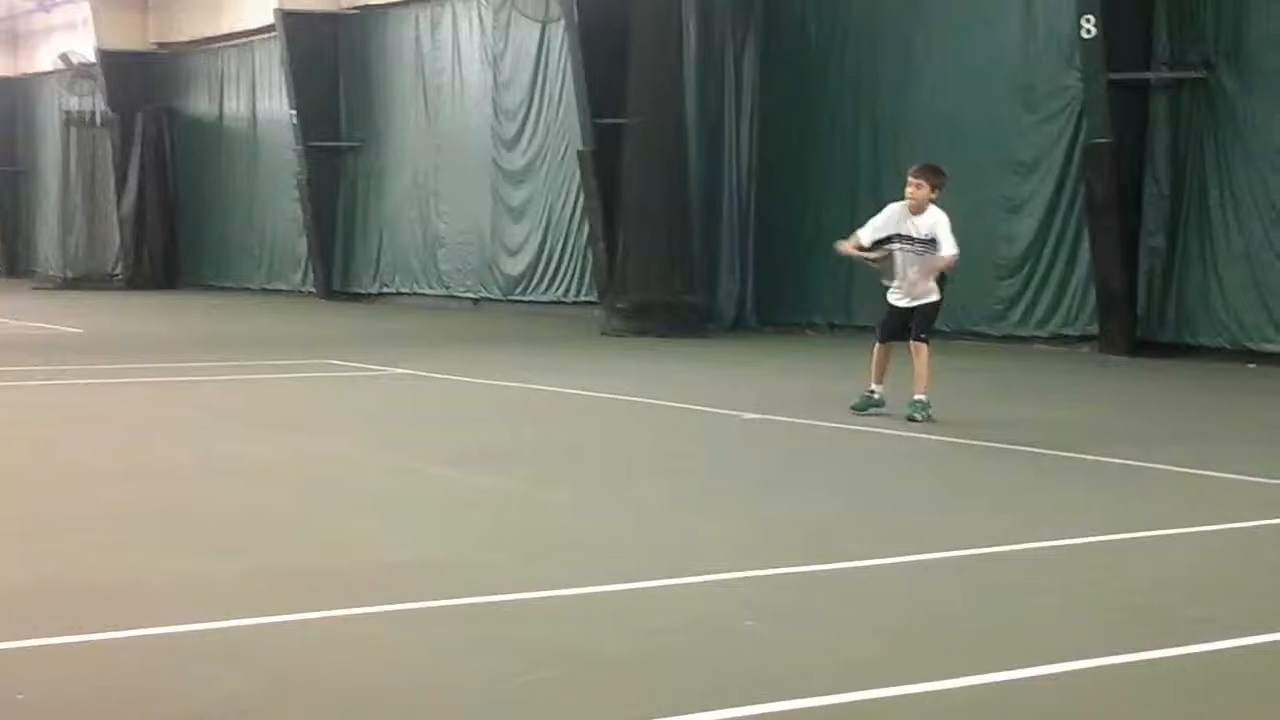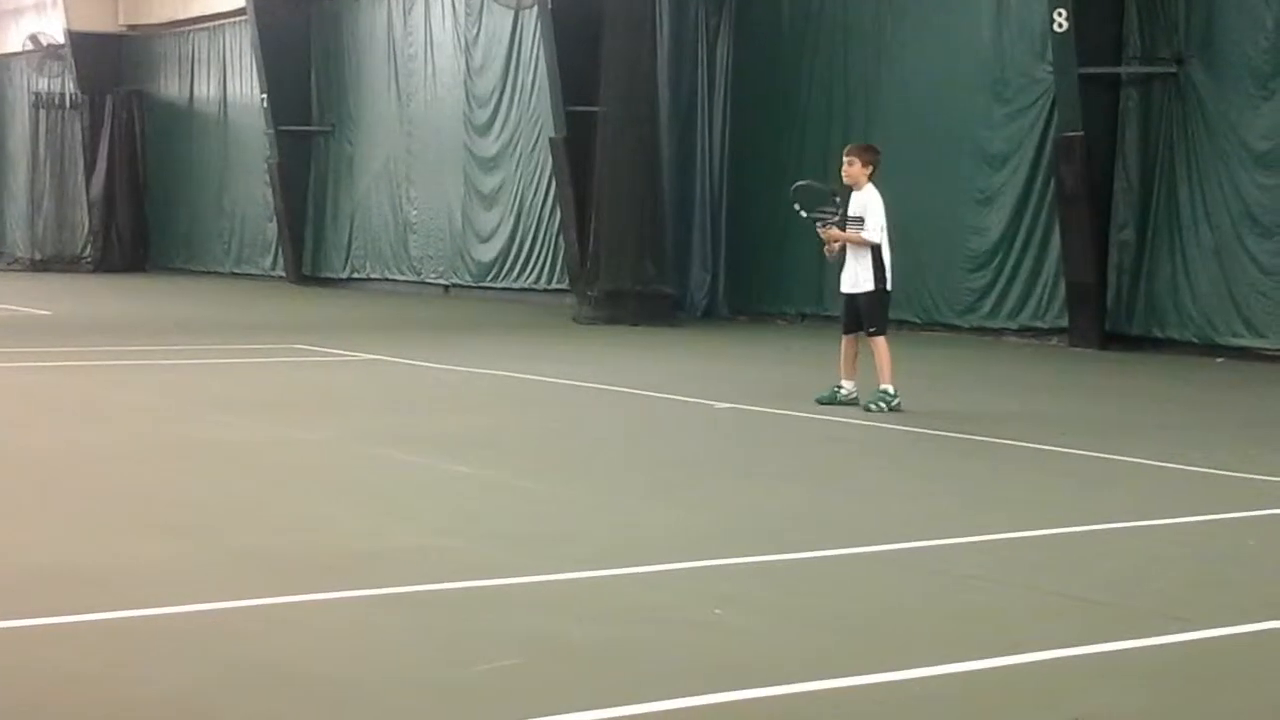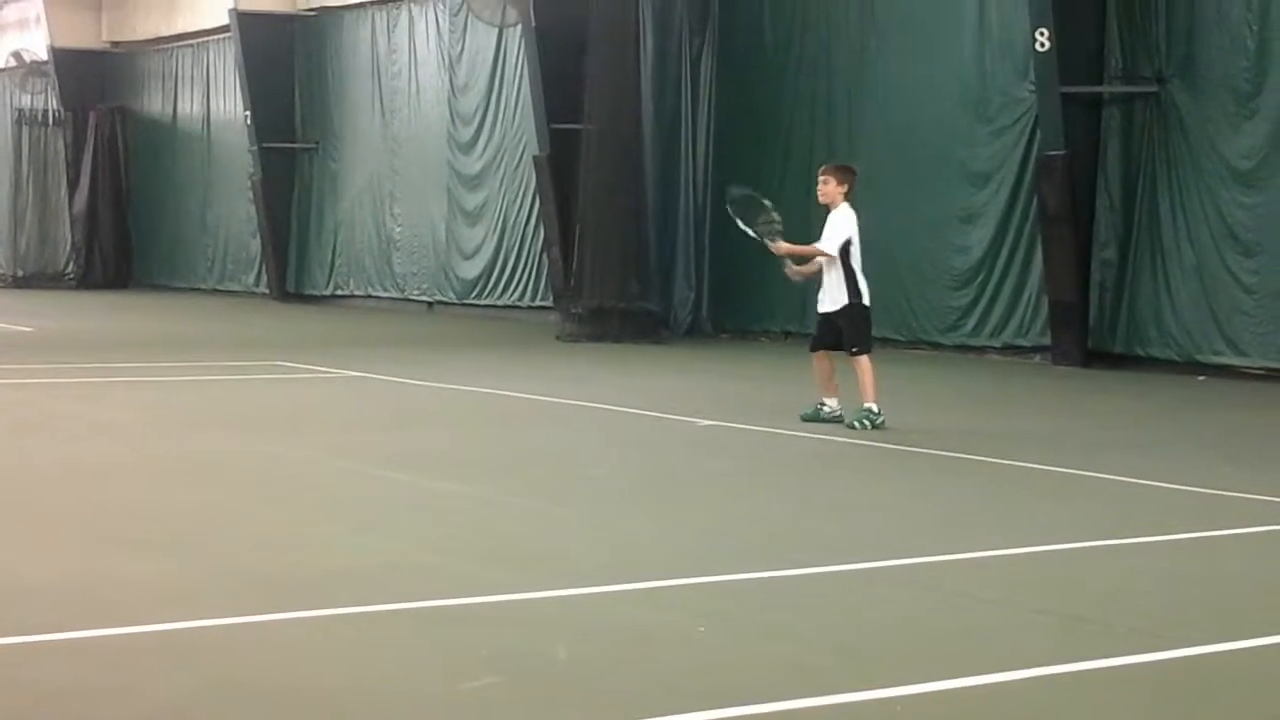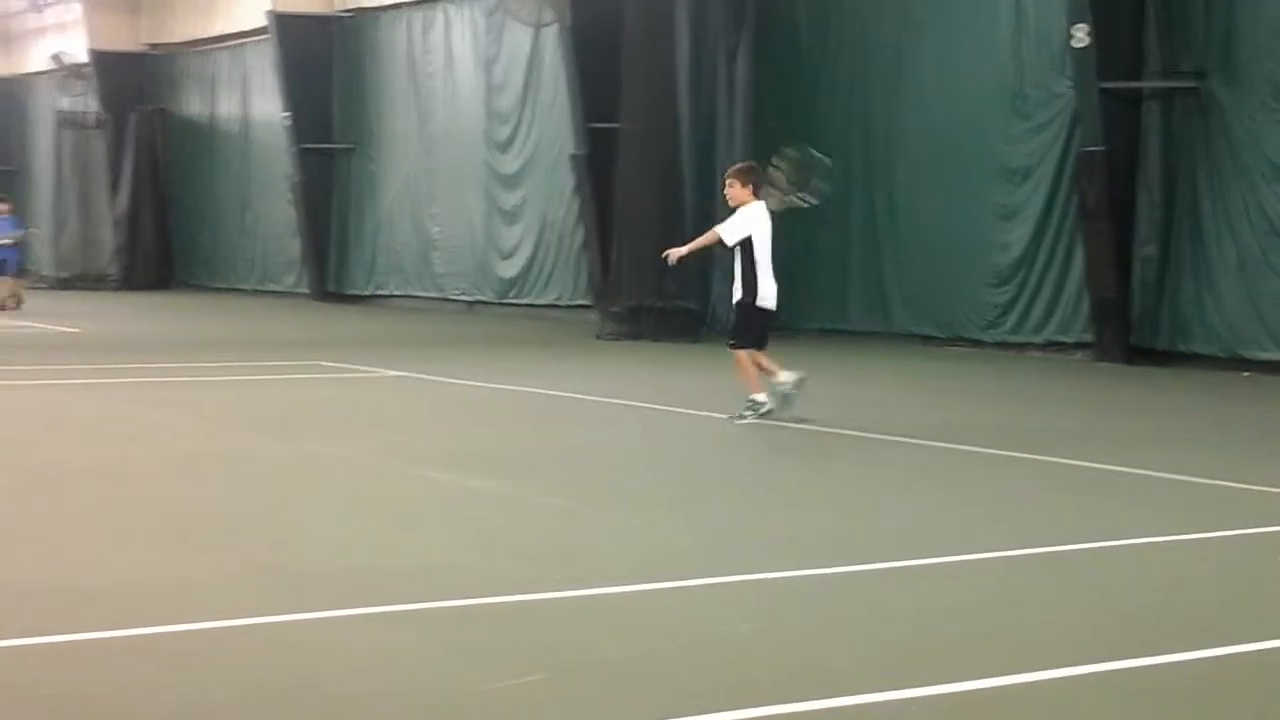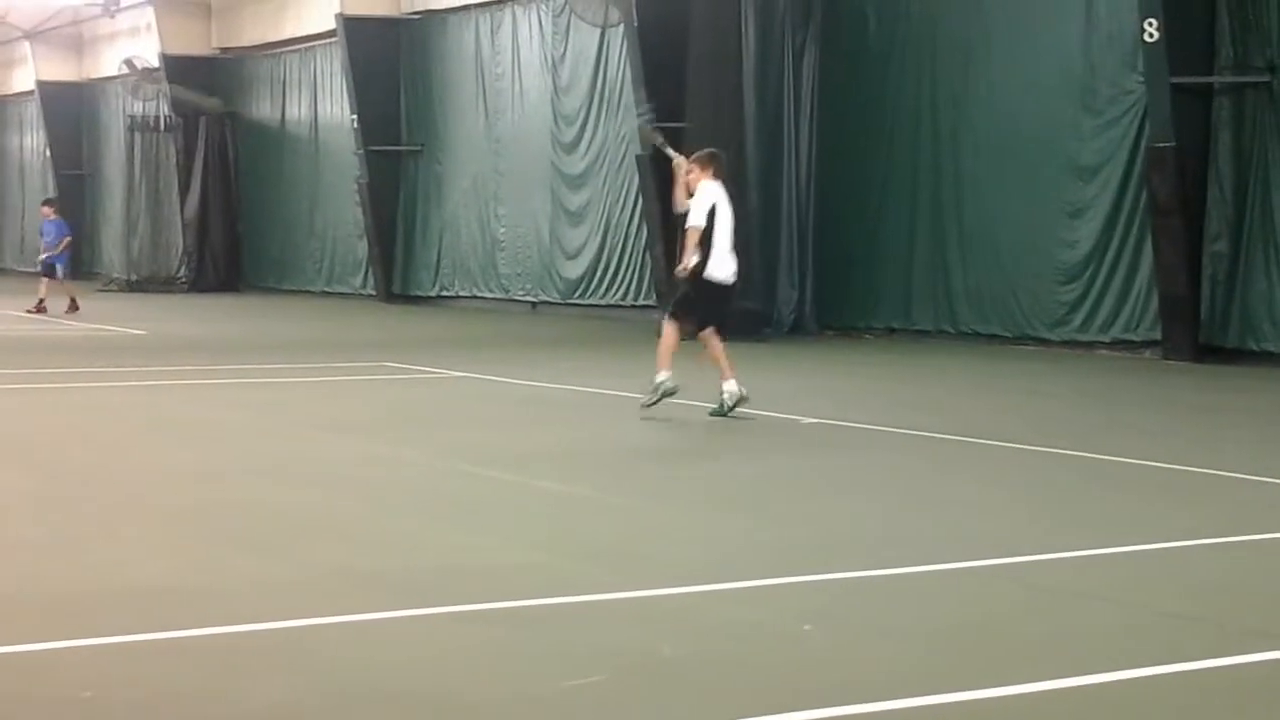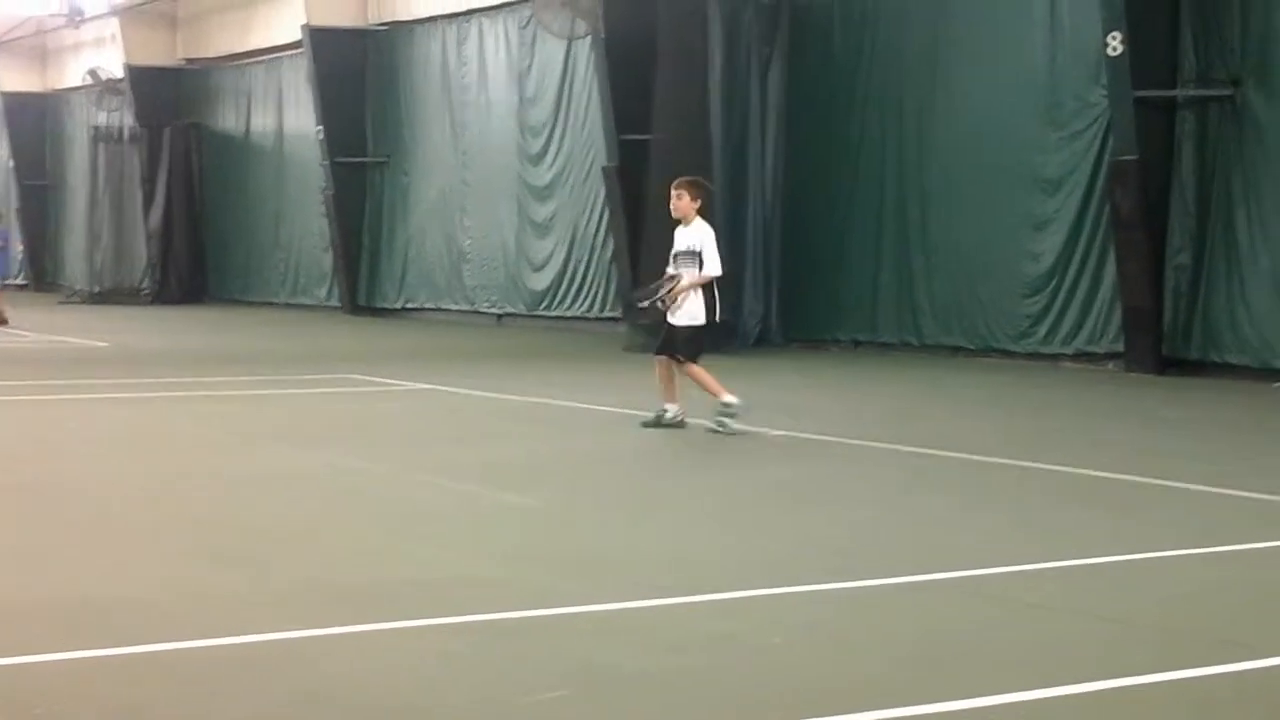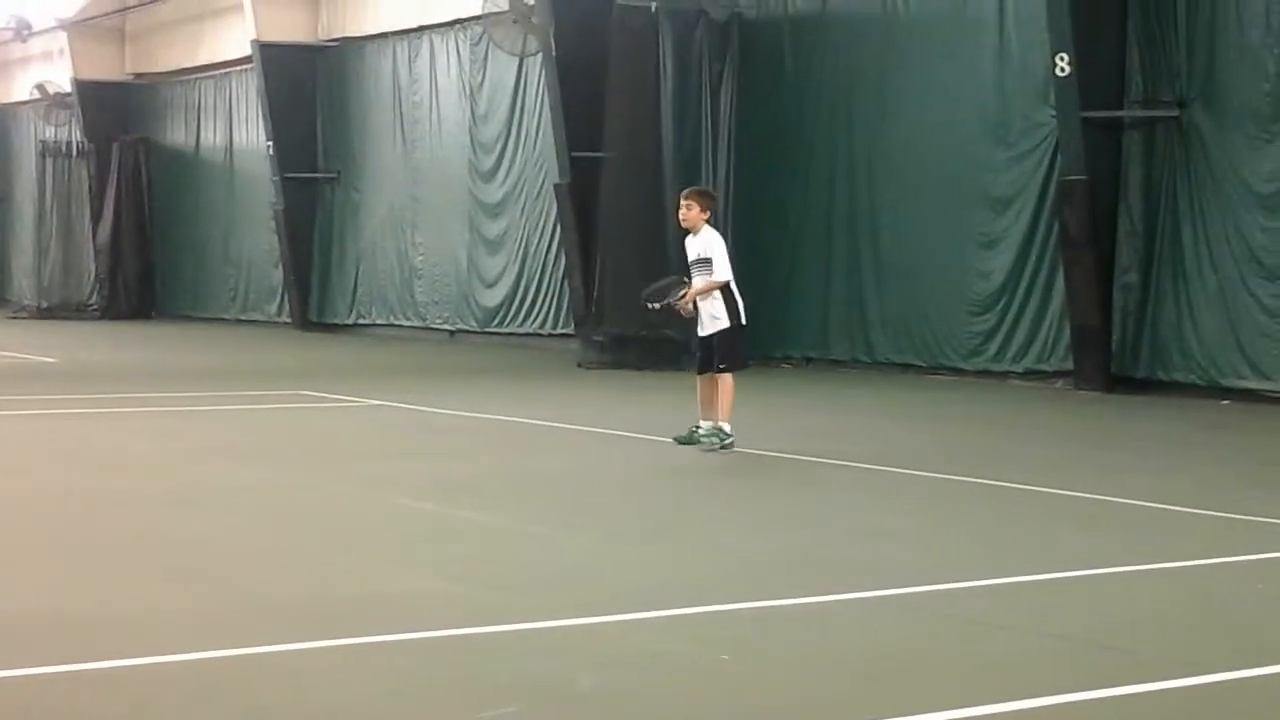
dt=0.7s
person 1, frame 1
left shoulder: (938, 220)
right shoulder: (895, 210)
left elbow: (949, 256)
right elbow: (866, 234)
left wrist: (921, 278)
right wrist: (850, 244)
left hip: (926, 293)
right hip: (898, 291)
left knee: (918, 343)
right knee: (884, 341)
left ankle: (920, 401)
right ankle: (874, 392)
person 1, frame 2
left shoulder: (871, 198)
right shoulder: (854, 196)
left elbow: (872, 237)
left wrist: (840, 236)
right wrist: (837, 245)
left hip: (872, 280)
right hip: (853, 279)
left knee: (875, 334)
right knee: (848, 333)
left ankle: (888, 392)
right ankle: (847, 388)
person 1, frame 3
left shoulder: (844, 216)
right shoulder: (834, 217)
left elbow: (827, 250)
left wrist: (789, 249)
right wrist: (800, 269)
left hip: (851, 298)
right hip: (831, 299)
left knee: (858, 353)
right knee: (819, 350)
left ankle: (871, 410)
right ankle: (830, 405)
person 1, frame 4
left shoulder: (749, 215)
right shoulder: (760, 213)
left elbow: (718, 234)
left wrist: (684, 250)
left hip: (753, 295)
right hip: (756, 295)
left knee: (739, 347)
right knee: (747, 348)
left ankle: (759, 400)
right ankle: (786, 379)
person 1, frame 5
left shoulder: (707, 189)
right shoulder: (715, 193)
left elbow: (696, 224)
right elbow: (681, 206)
left wrist: (689, 257)
right wrist: (679, 175)
left hip: (708, 273)
right hip: (723, 276)
left knee: (672, 321)
right knee: (709, 333)
left ankle: (664, 379)
right ankle: (731, 390)
person 1, frame 6
left shoulder: (704, 231)
right shoulder: (679, 232)
left elbow: (712, 271)
left wrist: (685, 286)
right wrist: (668, 294)
left hip: (698, 311)
right hip: (679, 309)
left knee: (686, 364)
right knee: (662, 357)
left ankle: (729, 403)
right ankle: (671, 411)
person 1, frame 7
left shoulder: (713, 238)
right shoulder: (689, 241)
left elbow: (722, 277)
left wrist: (694, 292)
right wrist: (690, 303)
left hip: (725, 317)
right hip: (705, 319)
left knee: (723, 371)
right knee: (704, 373)
left ankle: (724, 428)
right ankle: (705, 426)
